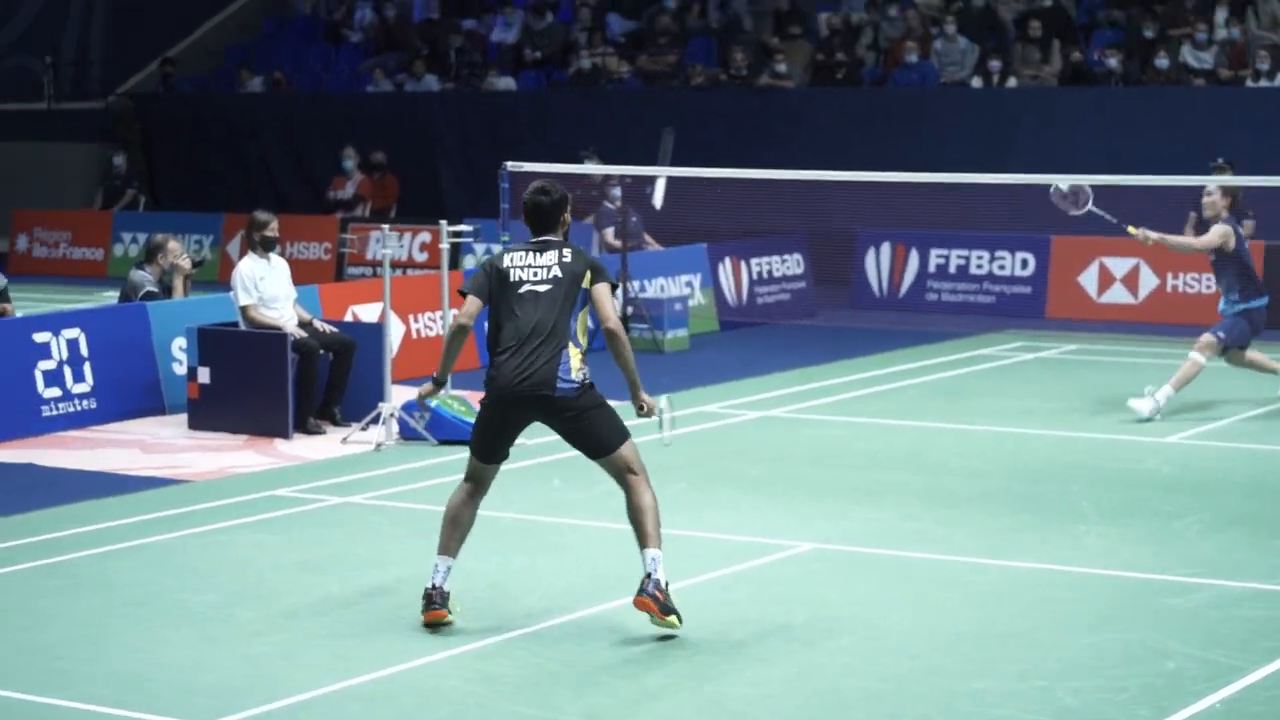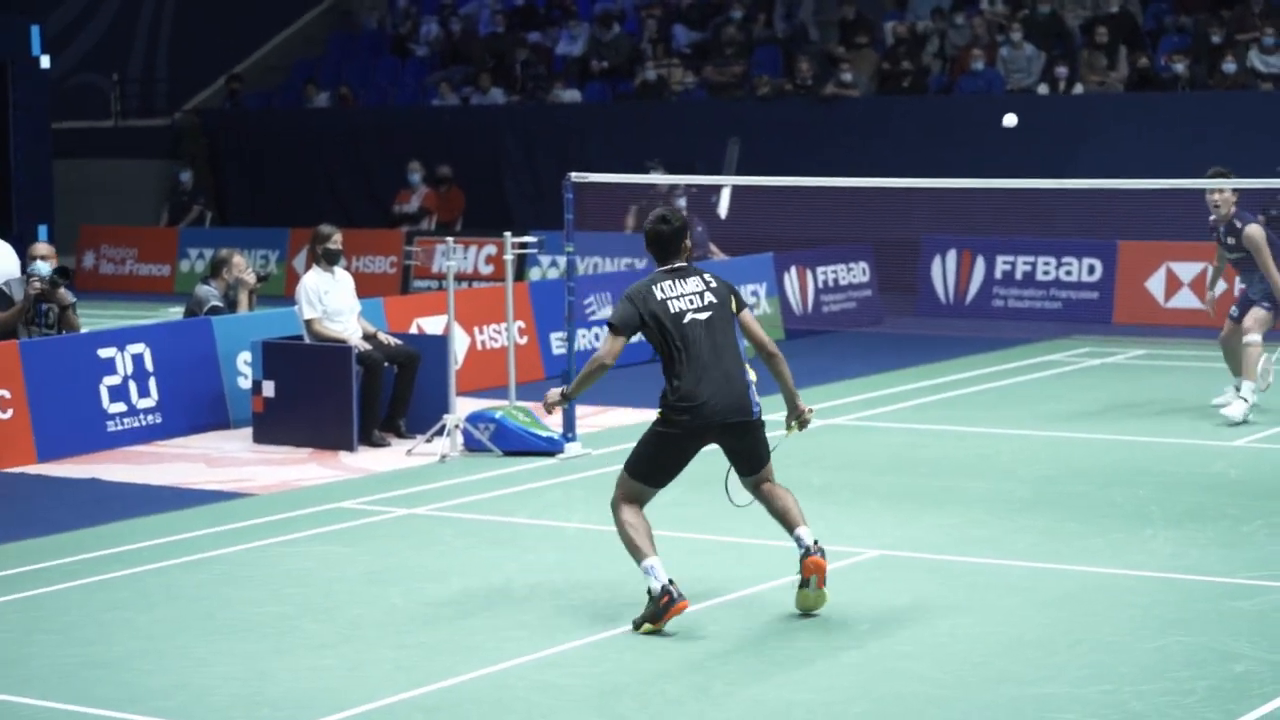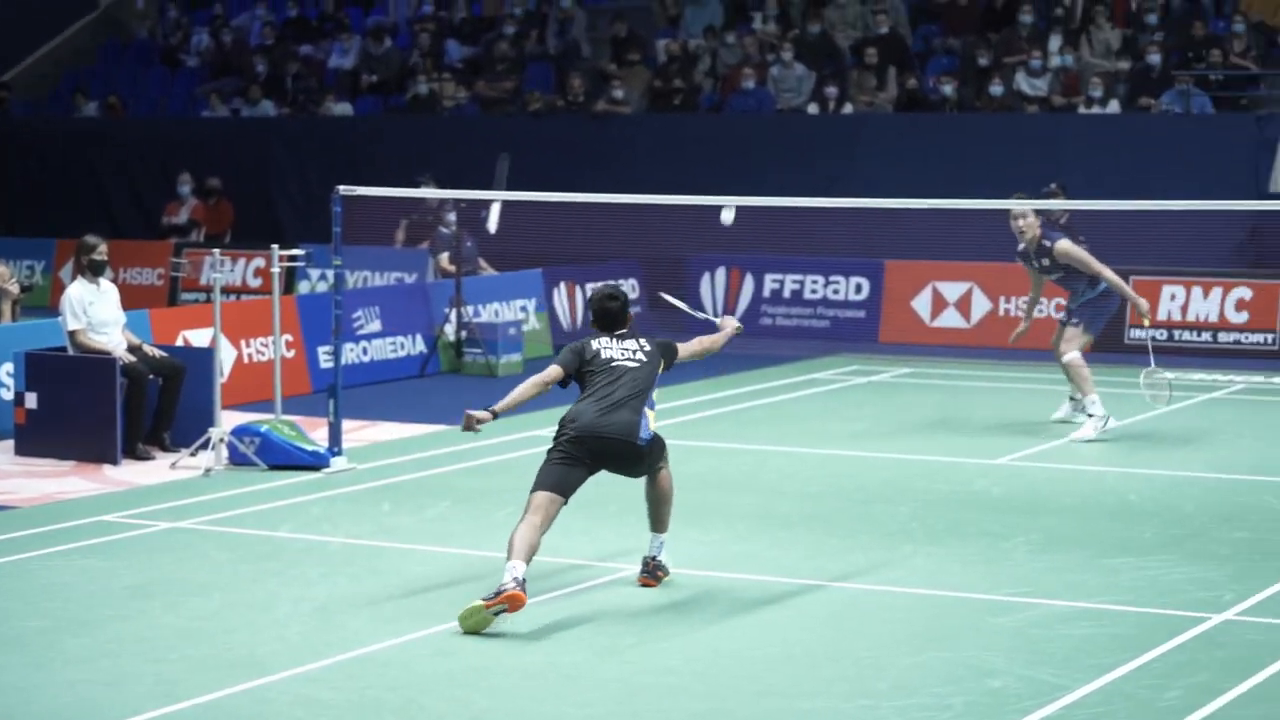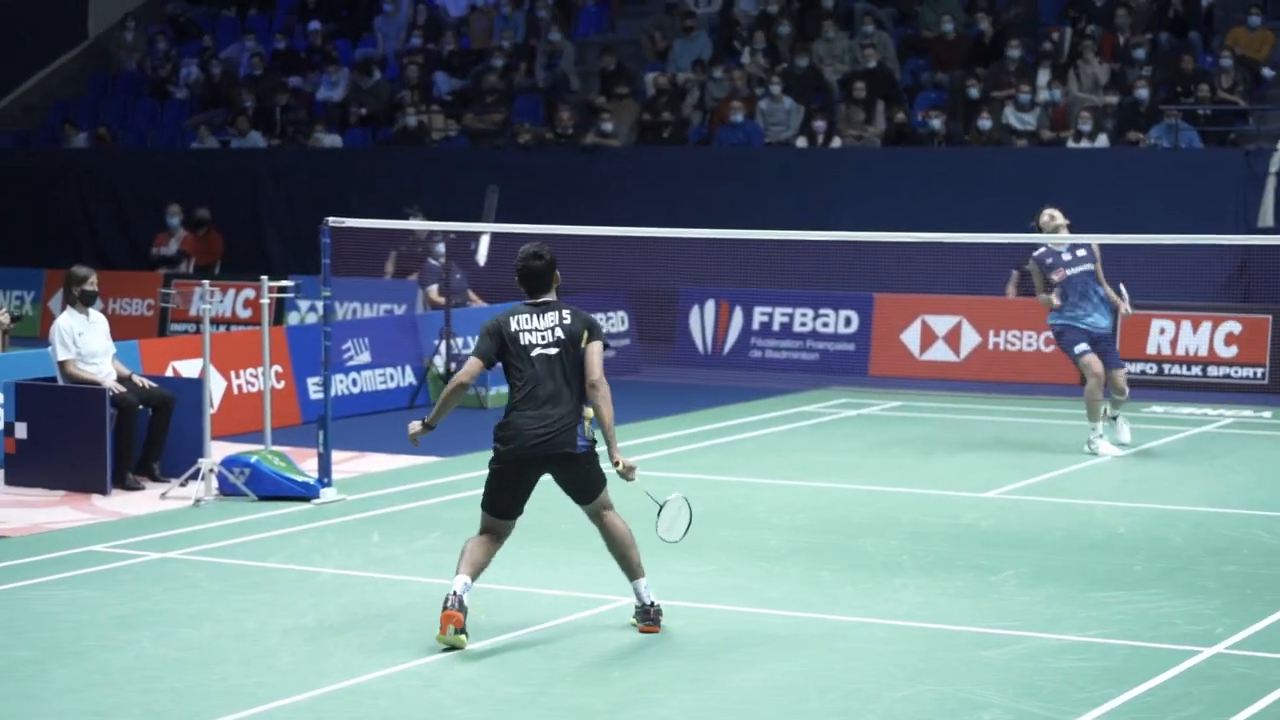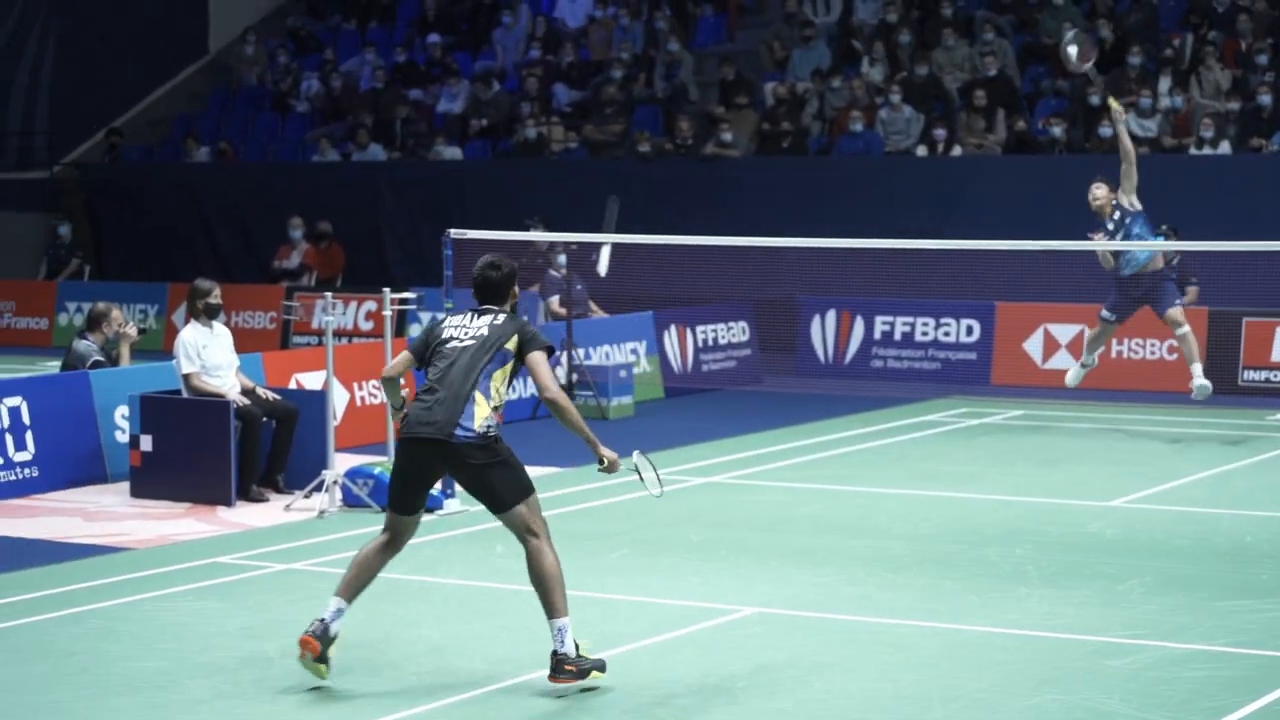
dt=0.5s
person 1, frame 1
left shoulder: (497, 263)
right shoulder: (585, 263)
left elbow: (462, 322)
right elbow: (612, 328)
left wrist: (438, 380)
right wrist: (638, 391)
left hip: (505, 388)
right hip: (565, 387)
left knee: (474, 483)
right knee: (634, 475)
left ankle: (437, 592)
right ankle: (653, 584)
person 1, frame 2
left shoulder: (641, 294)
right shoulder: (719, 285)
left elbow: (605, 359)
right elbow: (768, 348)
left wrist: (567, 393)
right wrist: (793, 402)
left hip: (686, 416)
right hip: (741, 408)
left knee: (626, 502)
right knee: (765, 486)
left ankle: (663, 589)
right ankle: (809, 550)
person 1, frame 3
left shoulder: (582, 347)
right shoulder: (654, 347)
left elbow: (544, 379)
right elbow: (709, 345)
left wrist: (492, 413)
right wrist: (728, 328)
left hip: (579, 435)
right hip: (632, 440)
left knee: (533, 517)
right knee: (658, 463)
left ankle: (512, 585)
right ankle: (654, 560)
person 1, frame 4
left shoulder: (502, 323)
right shoulder: (581, 321)
left elbow: (462, 380)
right elbow: (597, 382)
left wrist: (428, 422)
right wrist: (614, 448)
left hip: (514, 443)
right hip: (567, 441)
left knee: (490, 532)
right knee: (603, 511)
left ankle: (456, 601)
right ankle: (646, 605)
person 1, frame 5
left shoulder: (443, 325)
right shoulder: (520, 329)
left elbow: (390, 374)
right elbow: (550, 395)
left wrist: (400, 410)
right wrist: (598, 448)
left hip: (417, 437)
right hip: (468, 440)
left knee: (392, 539)
right knee: (535, 536)
left ankle: (322, 631)
right ankle: (564, 655)
person 2, frame 1
left shoulder: (1223, 229)
right shoulder: (1225, 228)
left elbow: (1196, 244)
left wrist: (1158, 237)
left hip: (1248, 310)
right hip: (1239, 308)
left knee: (1201, 348)
right knee: (1233, 355)
left ankle: (1157, 401)
person 2, frame 2
left shoulder: (1249, 229)
right shoulder: (1215, 223)
right elbow: (1221, 256)
right wrist: (1211, 288)
right hip: (1254, 289)
left knee: (1250, 326)
right knee: (1227, 339)
left ankle: (1246, 399)
right ankle: (1240, 389)
person 2, frame 3
left shoulder: (1059, 247)
right shoulder: (1025, 253)
left elbow: (1100, 270)
right elbow: (1037, 286)
left wrist: (1134, 298)
right wrist: (1026, 320)
left hip: (1100, 295)
right hip: (1083, 298)
left knee: (1067, 348)
right knee: (1061, 347)
left ankle: (1096, 415)
right ankle: (1076, 401)
person 2, frame 4
left shoulder: (1089, 247)
right shoulder: (1039, 257)
left elbow: (1101, 283)
right elbow: (1040, 295)
left wrist: (1118, 303)
right wrist: (1048, 301)
left hip: (1101, 326)
right hip: (1067, 325)
left knee: (1119, 386)
right knee: (1095, 372)
left ankle: (1112, 414)
right ankle: (1095, 436)
person 2, frame 5
left shoulder: (1125, 200)
right shoulder: (1101, 232)
left elbow: (1129, 156)
right elbow: (1107, 266)
left wrist: (1120, 124)
right wrist: (1100, 249)
left hip: (1157, 278)
right hip: (1127, 282)
left knee: (1177, 321)
right knee: (1100, 331)
left ankle: (1198, 378)
right ankle: (1086, 361)
person 3, frame 1
left shoulder: (280, 263)
right shoulder: (245, 269)
right elbow: (250, 315)
left wrist: (312, 320)
right wrist: (282, 325)
left hip: (293, 327)
right hip: (267, 332)
left knee: (345, 343)
right knee: (310, 348)
left ankle: (329, 407)
right ankle: (304, 417)
person 3, frame 2
left shoulder: (345, 276)
right shoulder: (309, 282)
right elbow: (314, 328)
left wrist: (376, 332)
right wrist: (347, 338)
left hip: (357, 340)
right hip: (331, 345)
left knee: (410, 355)
right knee: (374, 360)
left ankle: (394, 419)
right ankle: (369, 429)
person 3, frame 3
left shoulder: (110, 287)
right shoulder: (74, 293)
right elbow: (78, 339)
left wrist: (142, 345)
right wrist: (111, 350)
left hip: (122, 352)
left knee: (175, 368)
right knee: (139, 372)
left ankle: (158, 433)
right ankle: (133, 442)
person 3, frame 4
left shoulder: (99, 318)
right shoulder: (63, 324)
right elbow: (68, 370)
left wrist: (131, 375)
right wrist: (101, 381)
left hip: (111, 382)
right hip: (85, 387)
left knee: (164, 398)
right knee: (128, 402)
left ankle: (148, 463)
right ankle: (122, 473)
person 3, frame 5
left shoulder: (223, 331)
right shoulder: (188, 337)
right elbow: (193, 383)
left wrist: (255, 387)
right wrist: (225, 393)
left hip: (236, 394)
right hip: (209, 400)
left knee: (288, 411)
right knee: (253, 415)
left ankle: (272, 475)
right ankle: (246, 485)
